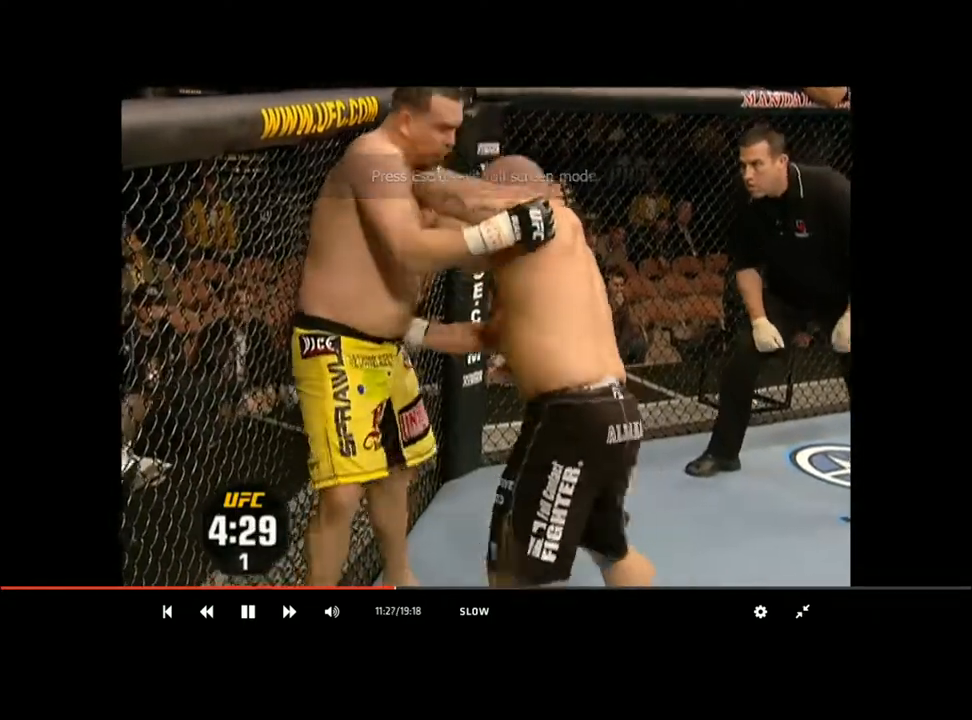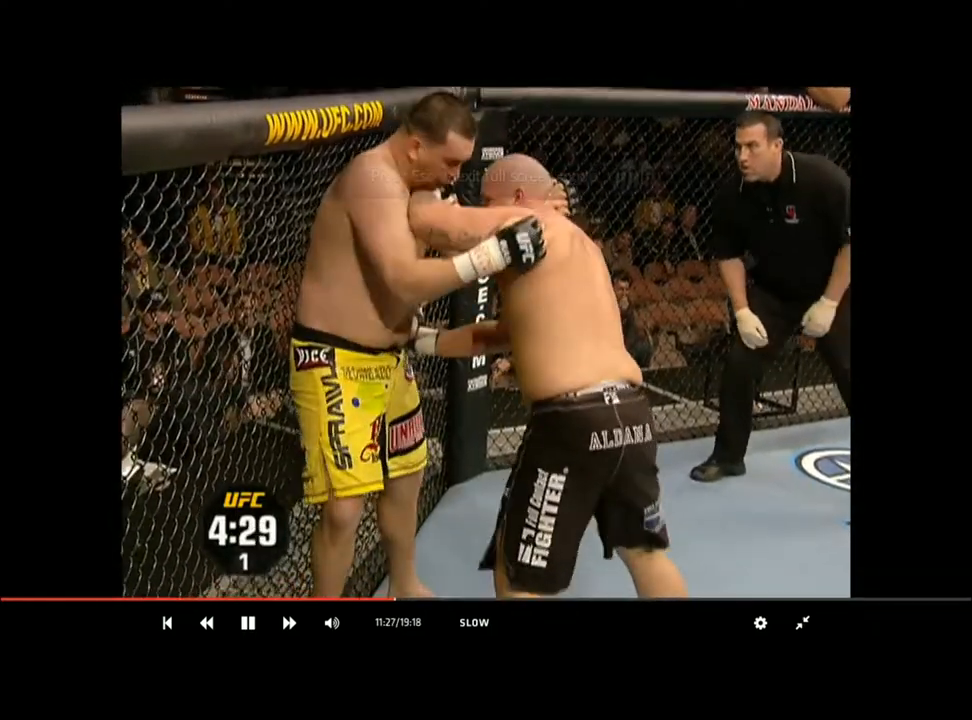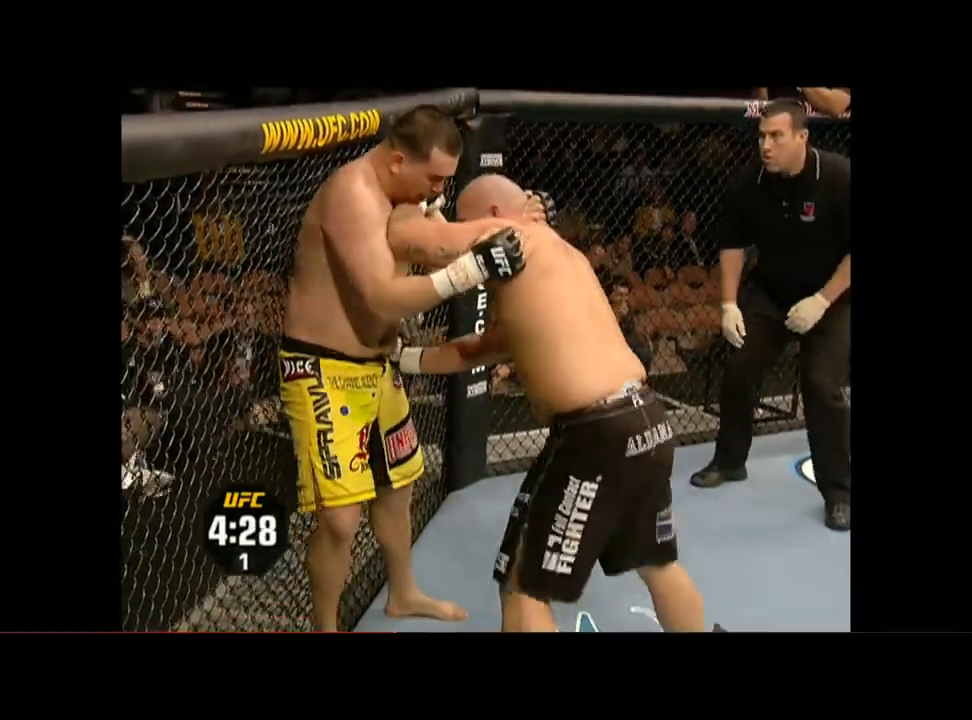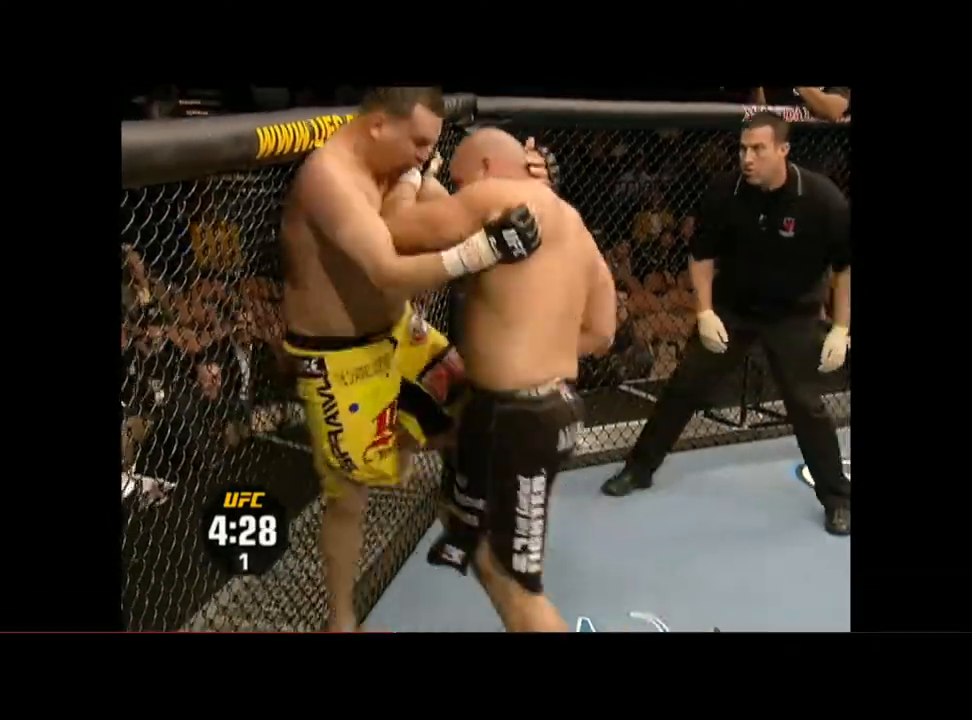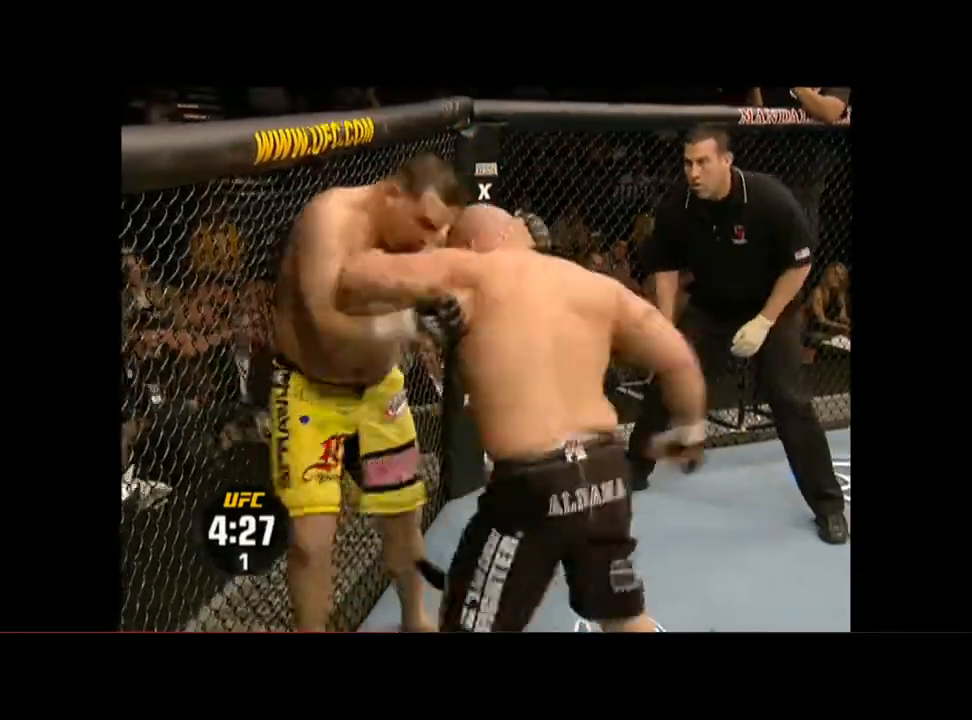
dt=0.4s
person 1, frame 1
left shoulder: (409, 169)
right shoulder: (374, 158)
right elbow: (412, 253)
right wrist: (502, 230)
left hip: (385, 350)
right hip: (335, 348)
left knee: (396, 471)
right knee: (342, 496)
left ankle: (398, 580)
person 1, frame 2
left shoulder: (412, 184)
right shoulder: (373, 179)
right elbow: (405, 282)
left wrist: (525, 215)
right wrist: (493, 254)
left hip: (389, 359)
right hip: (334, 362)
left knee: (404, 479)
right knee: (344, 510)
left ankle: (404, 587)
person 1, frame 3
left shoulder: (393, 194)
right shoulder: (353, 194)
left elbow: (433, 243)
right elbow: (384, 299)
left wrist: (505, 226)
right wrist: (471, 269)
left hip: (375, 366)
right hip: (323, 372)
left knee: (397, 486)
right knee: (341, 520)
left ankle: (403, 595)
right ankle: (326, 629)
person 1, frame 4
left shoulder: (391, 165)
right shoulder: (330, 176)
left elbow: (436, 227)
right elbow: (390, 277)
right wrist: (482, 250)
left hip: (394, 330)
right hip: (336, 356)
right knee: (351, 498)
right ankle: (340, 620)
person 1, frame 5
left shoulder: (426, 229)
right shoulder: (331, 215)
right elbow: (334, 329)
right wrist: (415, 319)
left hip: (379, 388)
right hip: (306, 391)
left knee: (403, 519)
right knee: (312, 542)
left ankle: (415, 618)
right ankle: (312, 632)
person 2, frame 1
left shoulder: (549, 219)
right elbow: (491, 334)
left hip: (571, 417)
right hip: (618, 412)
left knee: (514, 570)
right knee: (610, 550)
person 2, frame 2
right shoulder: (577, 243)
right elbow: (503, 332)
right wrist: (426, 338)
left hip: (572, 424)
right hip: (631, 414)
left knee: (517, 578)
right knee: (645, 551)
person 2, frame 3
left shoulder: (516, 240)
right shoulder: (562, 256)
right elbow: (486, 345)
right wrist: (410, 357)
left hip: (593, 433)
right hip: (645, 418)
left knee: (523, 588)
right knee: (658, 562)
person 2, frame 4
left shoulder: (498, 202)
right shoulder: (572, 225)
left elbow: (394, 233)
right elbow: (598, 335)
left hip: (513, 417)
right hip: (549, 407)
left knee: (513, 588)
person 2, frame 5
left shoulder: (469, 272)
right shoulder: (597, 286)
left elbow: (356, 275)
right elbow: (677, 361)
right wrist: (689, 427)
left hip: (533, 488)
right hip: (603, 473)
left knee: (466, 628)
right knee: (624, 615)
person 3, frame 1
left shoulder: (831, 190)
right shoulder: (746, 205)
left elbow: (846, 255)
right elbow: (746, 266)
left wrist: (848, 317)
right wrist: (758, 319)
left hip: (840, 296)
right hip: (783, 293)
left knee: (848, 365)
right knee: (740, 359)
right ankle: (723, 451)
person 3, frame 2
left shoulder: (823, 178)
right shoulder: (734, 194)
left elbow: (850, 242)
right elbow: (729, 255)
left wrist: (828, 303)
right wrist: (742, 312)
left hip: (833, 293)
right hip: (772, 293)
left knee: (849, 375)
right knee: (739, 365)
right ankle: (728, 456)
person 3, frame 3
left shoulder: (840, 179)
right shoulder: (749, 185)
left elbow: (849, 251)
right elbow: (732, 244)
left wrist: (821, 302)
right wrist: (729, 303)
left hip: (831, 300)
right hip: (769, 295)
left knee: (823, 390)
right knee: (737, 372)
left ankle: (837, 491)
right ankle: (729, 461)
person 3, frame 4
left shoulder: (822, 198)
right shoulder: (724, 194)
left elbow: (845, 267)
right elbow: (702, 255)
left wrist: (840, 329)
right wrist: (705, 312)
left hip: (792, 314)
right hip: (731, 307)
left knee: (805, 404)
right knee: (684, 385)
left ankle: (837, 497)
right ankle: (639, 468)
person 3, frame 5
left shoulder: (771, 200)
right shoulder: (676, 207)
left elbow: (799, 264)
right elbow: (664, 266)
left wrist: (763, 323)
right wrist: (665, 324)
left hip: (769, 312)
right hip: (708, 309)
left knee: (790, 402)
left ankle: (828, 504)
right ankle: (634, 469)
